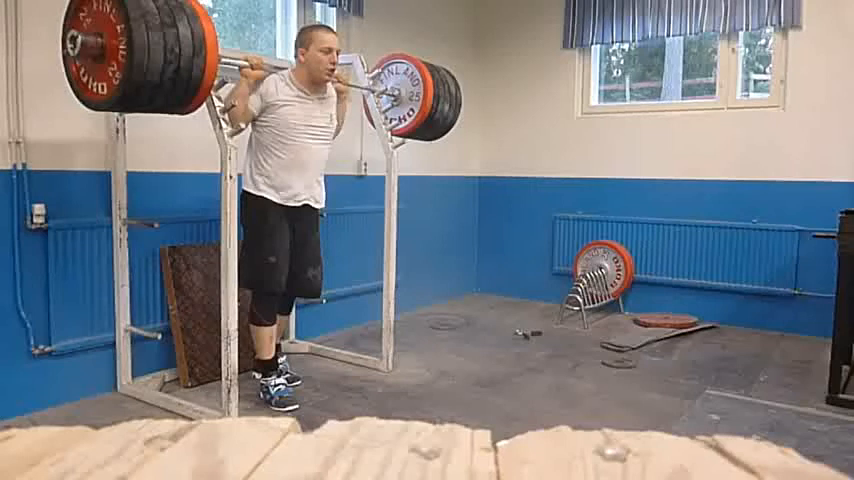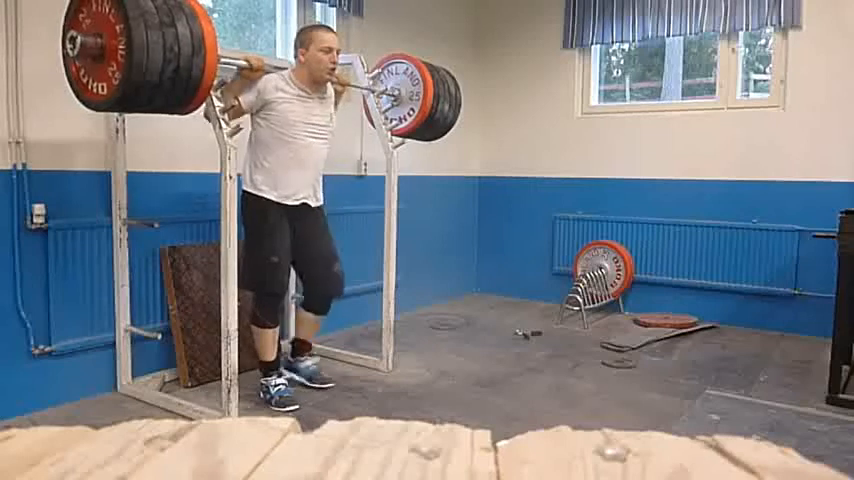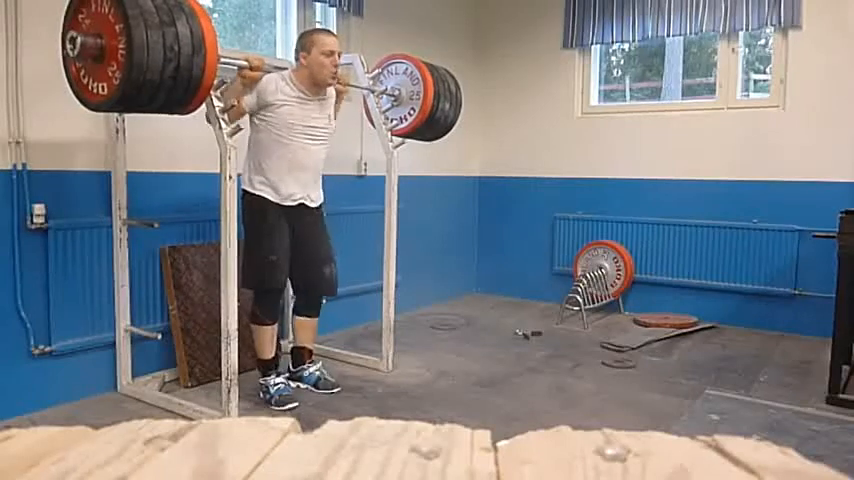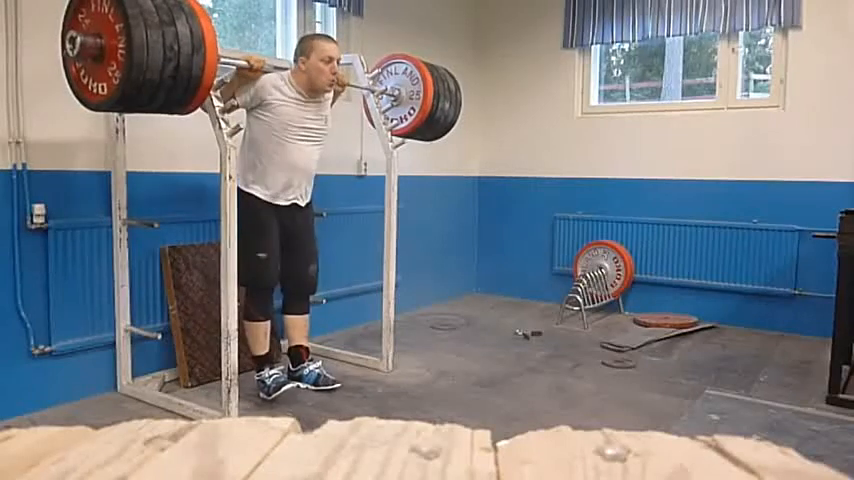
dt=0.3s
person 1, frame 1
left shoulder: (328, 94)
right shoulder: (270, 88)
right elbow: (225, 122)
left wrist: (342, 97)
right wrist: (245, 80)
left hip: (308, 205)
right hip: (267, 203)
left knee: (295, 288)
right knee: (268, 289)
left ankle: (270, 357)
right ankle: (269, 377)
person 1, frame 2
left shoulder: (328, 94)
right shoulder: (269, 86)
right wrist: (243, 77)
left hip: (310, 204)
right hip: (268, 203)
left knee: (327, 284)
right knee: (270, 291)
left ankle: (298, 356)
right ankle: (271, 377)
person 1, frame 3
left shoulder: (327, 96)
right shoulder: (270, 87)
right wrist: (242, 78)
left hip: (309, 204)
right hip: (267, 203)
left knee: (315, 285)
right knee: (270, 289)
left ankle: (303, 364)
right ankle: (270, 377)
person 1, frame 4
left shoulder: (324, 97)
right shoulder: (267, 86)
left wrist: (338, 92)
right wrist: (241, 75)
left hip: (299, 203)
right hip: (259, 201)
left knee: (300, 285)
right knee: (261, 286)
left ankle: (301, 363)
right ankle: (265, 370)
